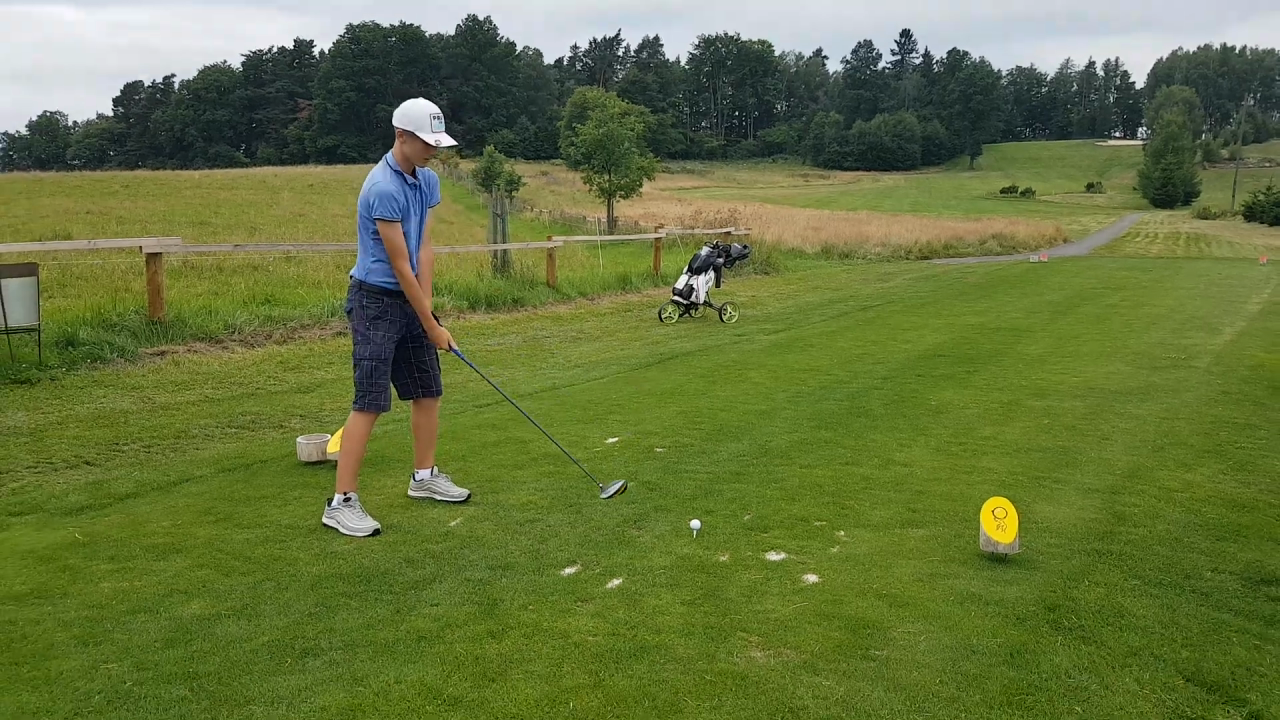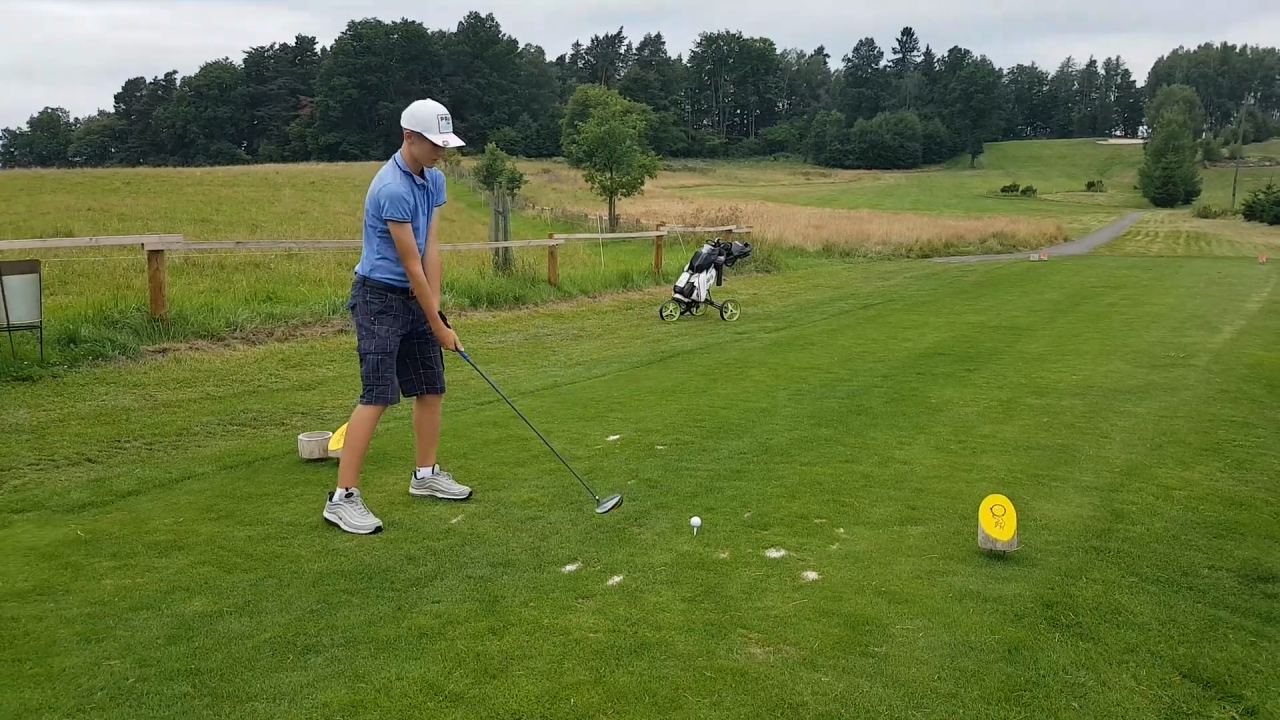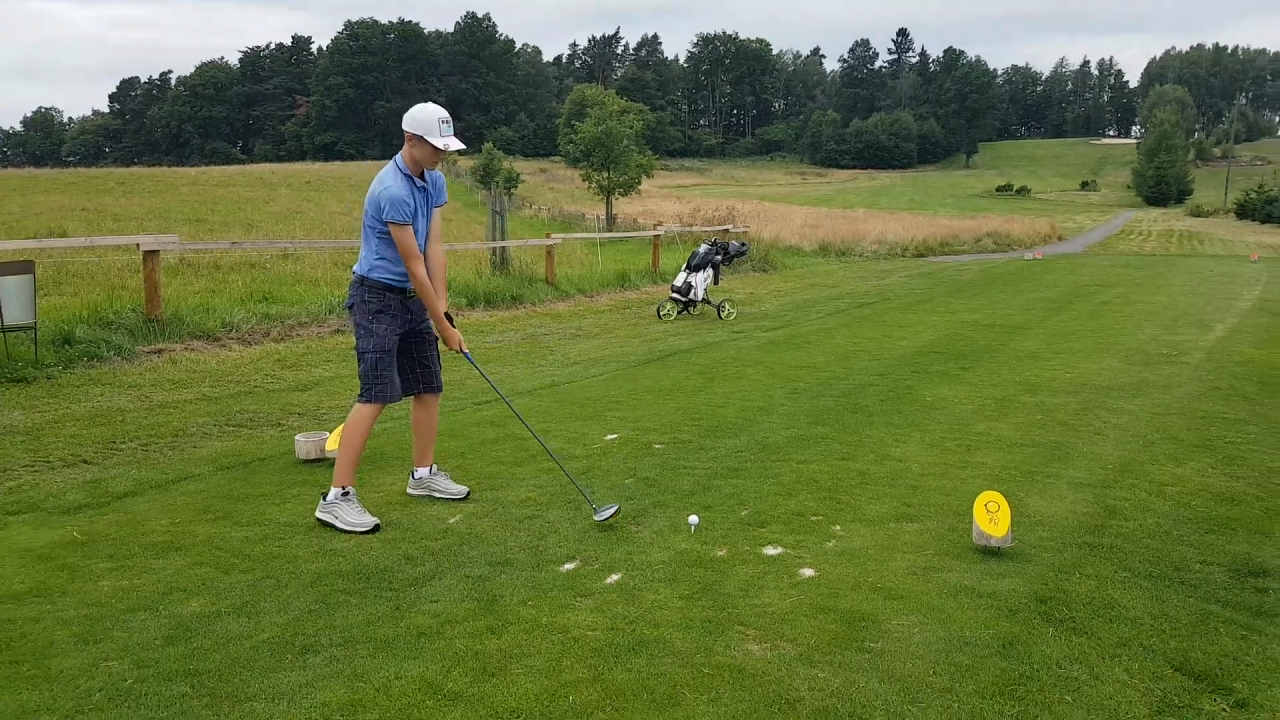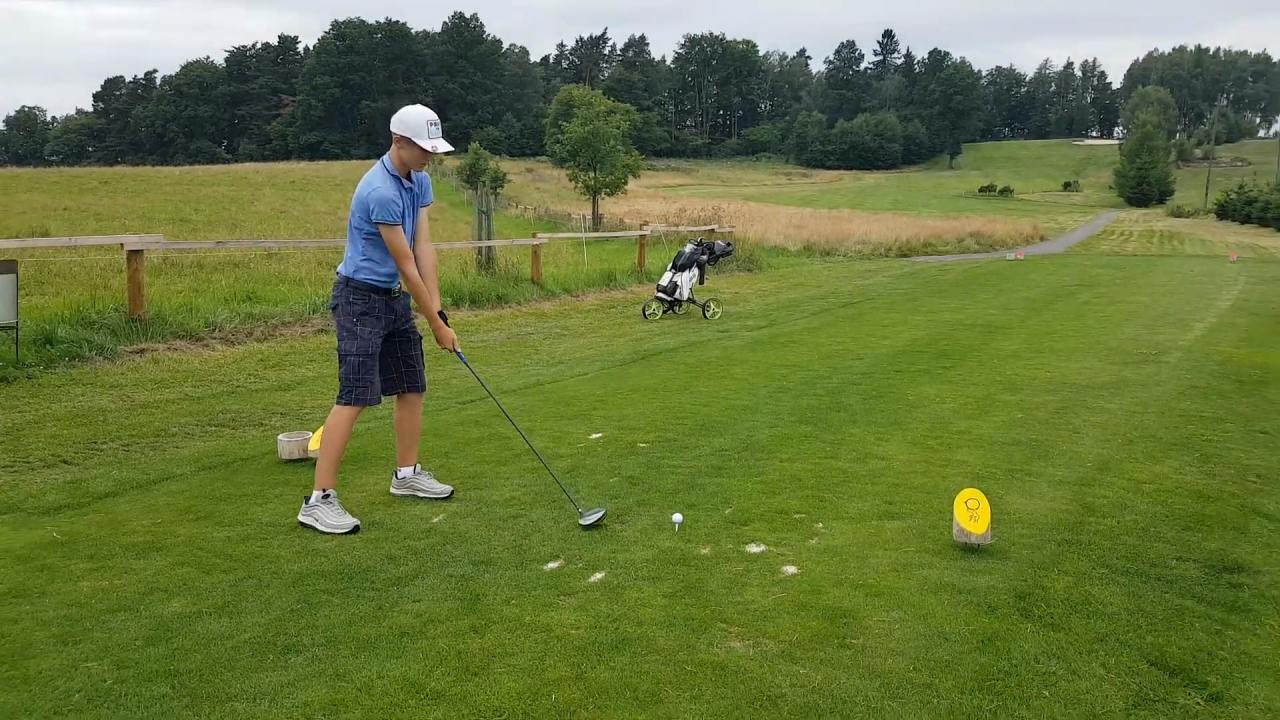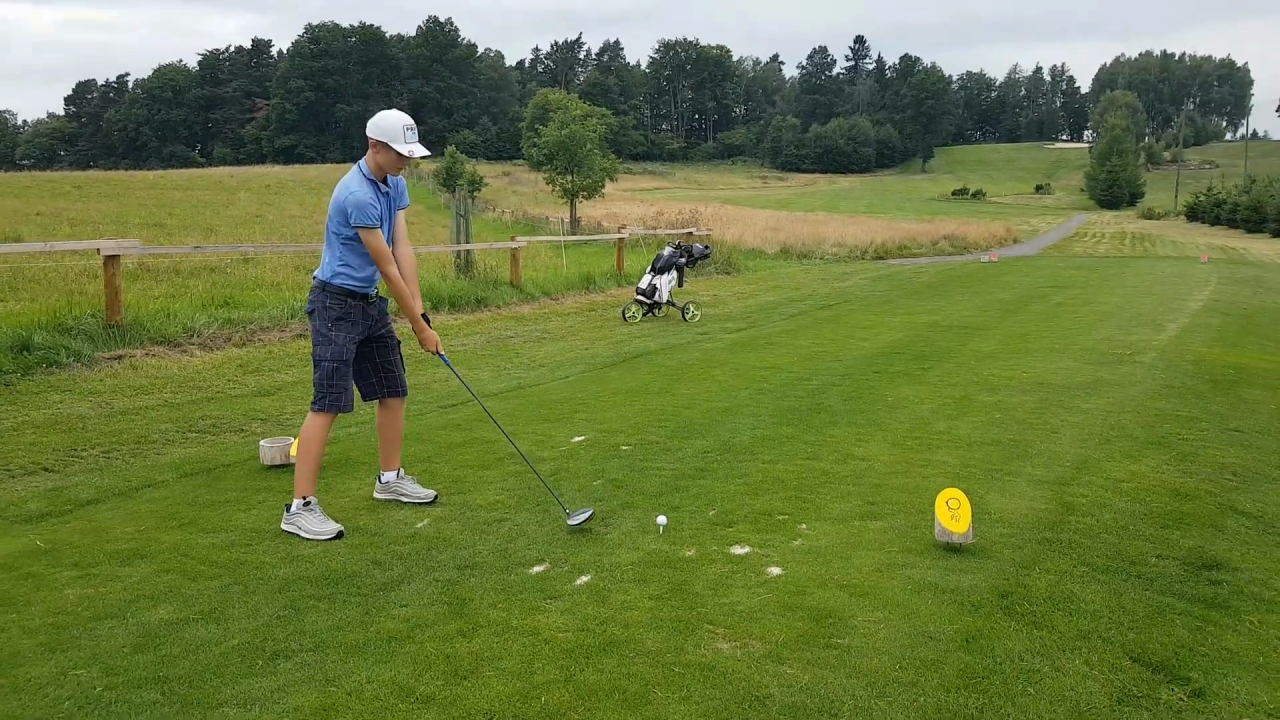
dt=0.1s
person 1, frame 1
left shoulder: (427, 181)
right shoulder: (383, 188)
left elbow: (423, 249)
right elbow: (400, 266)
left wrist: (429, 308)
right wrist: (431, 325)
left hip: (406, 301)
right hip: (375, 301)
left knee: (428, 392)
right knee: (370, 401)
left ankle: (424, 476)
right ankle: (341, 502)
person 1, frame 2
left shoulder: (434, 180)
right shoulder: (392, 189)
left elbow: (431, 248)
right elbow: (412, 264)
left wrist: (438, 312)
right wrist: (437, 322)
left hip: (411, 297)
right hip: (379, 298)
left knee: (430, 388)
right knee: (377, 395)
left ankle: (426, 474)
right ankle: (343, 497)
person 1, frame 3
left shoulder: (434, 181)
right shoulder: (393, 191)
left elbow: (433, 248)
right elbow: (414, 266)
left wrist: (444, 311)
right wrist: (443, 325)
left hip: (409, 297)
right hip: (376, 297)
left knee: (428, 387)
right knee: (376, 394)
left ankle: (424, 474)
right ankle: (338, 496)
person 1, frame 4
left shoulder: (420, 181)
right shoulder: (380, 191)
left elbow: (424, 247)
right elbow: (406, 265)
left wrist: (438, 309)
right wrist: (437, 325)
left hip: (392, 297)
right hip: (360, 298)
left knee: (412, 387)
right knee: (355, 396)
left ankle: (407, 474)
right ankle: (319, 499)
person 1, frame 5
left shoulder: (395, 185)
right shoulder: (357, 196)
left elbow: (403, 251)
right elbow: (388, 268)
left wrist: (421, 311)
right wrist: (420, 328)
left hip: (369, 302)
right hip: (336, 303)
left knee: (393, 392)
right knee: (329, 402)
left ankle: (390, 478)
right ankle: (300, 507)
